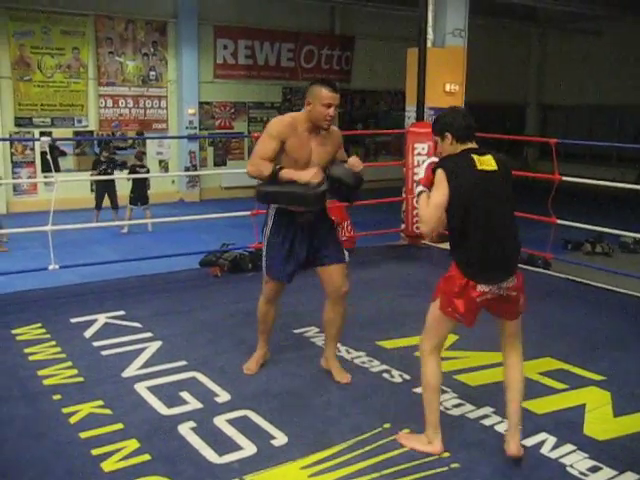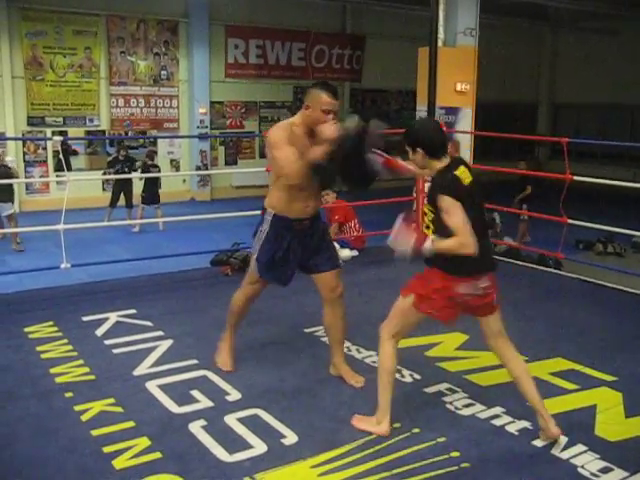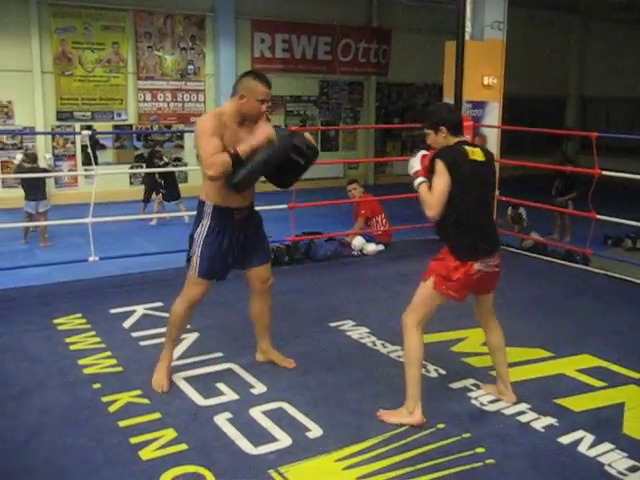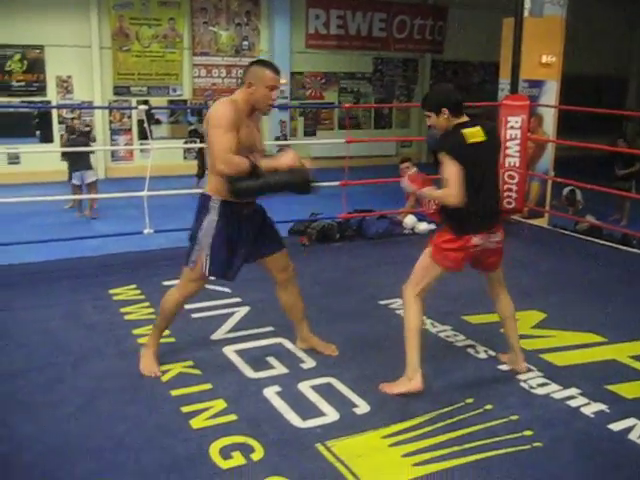
dt=1s
person 1, frame 1
left shoulder: (448, 168)
right shoulder: (501, 166)
left elbow: (428, 227)
left wrist: (424, 187)
left hip: (468, 275)
right hip: (508, 274)
left knee: (430, 349)
right knee: (513, 350)
left ankle: (432, 437)
right ankle: (513, 436)
person 1, frame 2
left shoulder: (442, 188)
right shoulder: (458, 167)
left elbow: (468, 245)
left wrist: (423, 243)
left hip: (447, 276)
right hip: (481, 276)
left knee: (388, 334)
right knee: (502, 344)
left ankle: (381, 418)
right ankle: (546, 420)
person 1, frame 3
left shoulder: (445, 157)
right shoulder: (486, 157)
left elbow: (433, 211)
left wrist: (420, 175)
left hip: (459, 257)
right hip: (489, 254)
left knee: (412, 322)
right knee: (487, 318)
left ankle: (412, 409)
right ankle: (505, 387)
person 1, frame 4
left shoulder: (450, 144)
right shoulder: (488, 132)
left elbow: (454, 197)
left wrist: (421, 188)
left hip: (459, 234)
right hip: (492, 230)
left knee: (411, 292)
right knee: (498, 288)
left ankle: (412, 376)
right ankle: (517, 356)
person 2, frame 1
left shoulder: (334, 135)
right shoulder: (282, 126)
left elbow: (339, 164)
right elbow: (255, 167)
left wrist: (351, 164)
right wrist: (296, 174)
left hip: (318, 218)
right hip: (284, 218)
left knee: (338, 289)
right knee: (271, 291)
left ankle: (330, 356)
right ankle: (262, 349)
person 2, frame 2
left shoulder: (329, 133)
right shoulder: (280, 133)
right elbow: (294, 177)
right wrist: (323, 146)
left hip: (313, 224)
right hip: (279, 223)
left knee: (334, 292)
right knee: (251, 288)
left ankle: (338, 362)
right ankle: (227, 340)
person 2, frame 3
left shoulder: (257, 125)
right shoulder: (211, 121)
left elbow: (272, 164)
right elbow: (213, 169)
right wrist: (251, 143)
left hip: (247, 215)
right hip: (215, 216)
left knee: (263, 284)
right knee: (193, 292)
left ankle: (264, 348)
right ankle: (165, 359)
person 2, frame 4
left shoulder: (254, 117)
right shoulder: (224, 111)
right elbow: (225, 165)
left wrist: (288, 165)
right wrist: (274, 164)
left hip: (249, 208)
right hip: (219, 210)
left knee: (285, 272)
right knee: (190, 284)
left ankle: (305, 336)
right ankle: (151, 345)
